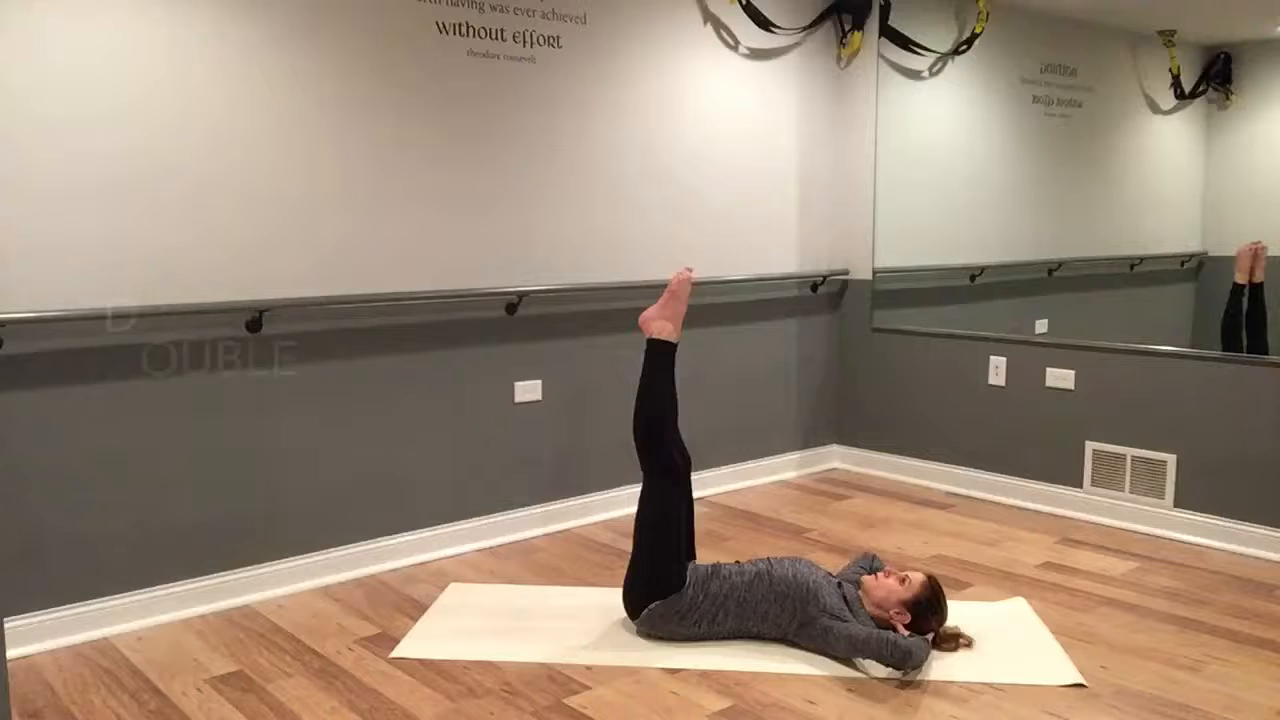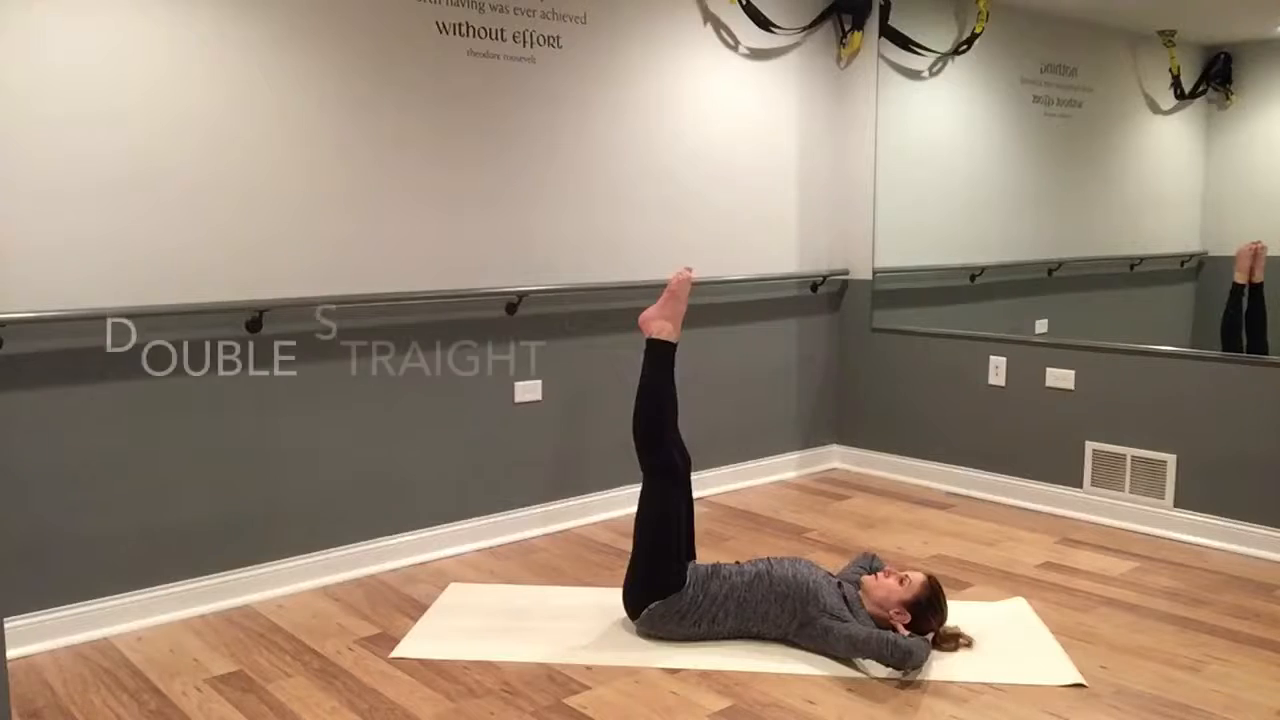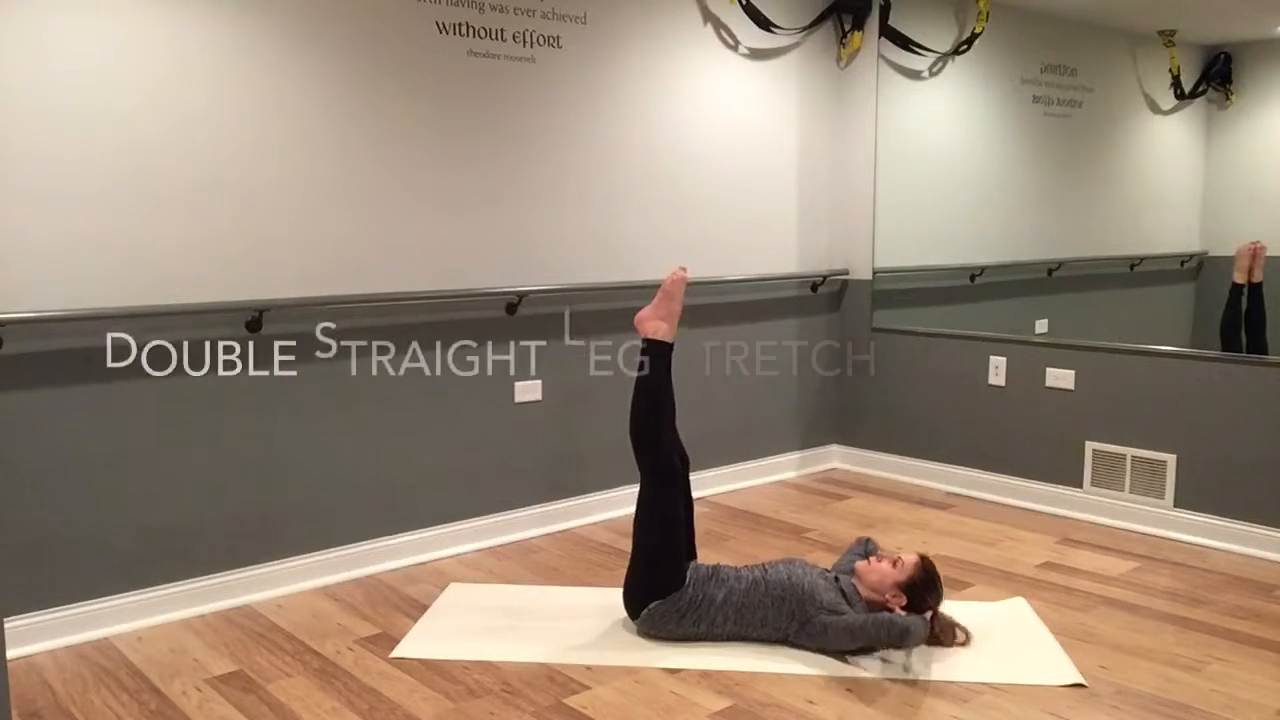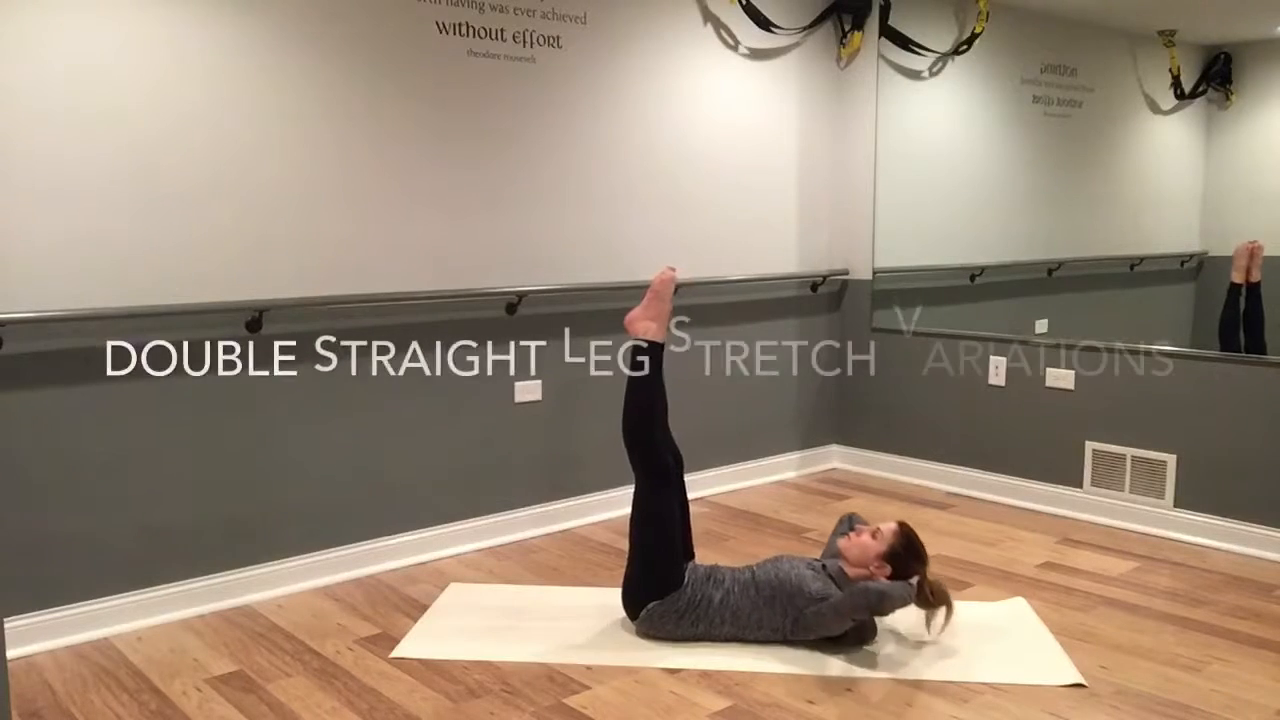
dt=0.3s
person 1, frame 1
left shoulder: (843, 626)
right shoulder: (847, 591)
left elbow: (906, 653)
right elbow: (868, 556)
left wrist: (921, 637)
left hip: (663, 603)
right hip: (687, 588)
left knee: (664, 468)
left ankle: (663, 337)
person 1, frame 2
left shoulder: (843, 626)
right shoulder: (846, 593)
left elbow: (905, 653)
right elbow: (869, 557)
left wrist: (922, 637)
left hip: (663, 605)
right hip: (685, 589)
left knee: (664, 468)
left ankle: (663, 336)
right ankle: (662, 336)
person 1, frame 3
left shoulder: (843, 623)
right shoulder: (842, 585)
left elbow: (901, 630)
right elbow: (864, 543)
left wrist: (920, 619)
left hip: (663, 603)
right hip: (689, 587)
left knee: (663, 470)
left ankle: (658, 337)
right ankle: (657, 337)
person 1, frame 4
left shoulder: (836, 609)
right shoulder: (834, 574)
left elbow: (878, 596)
right elbow: (850, 520)
left wrist: (910, 588)
left hip: (662, 605)
right hip: (683, 590)
left knee: (657, 469)
left ankle: (649, 338)
